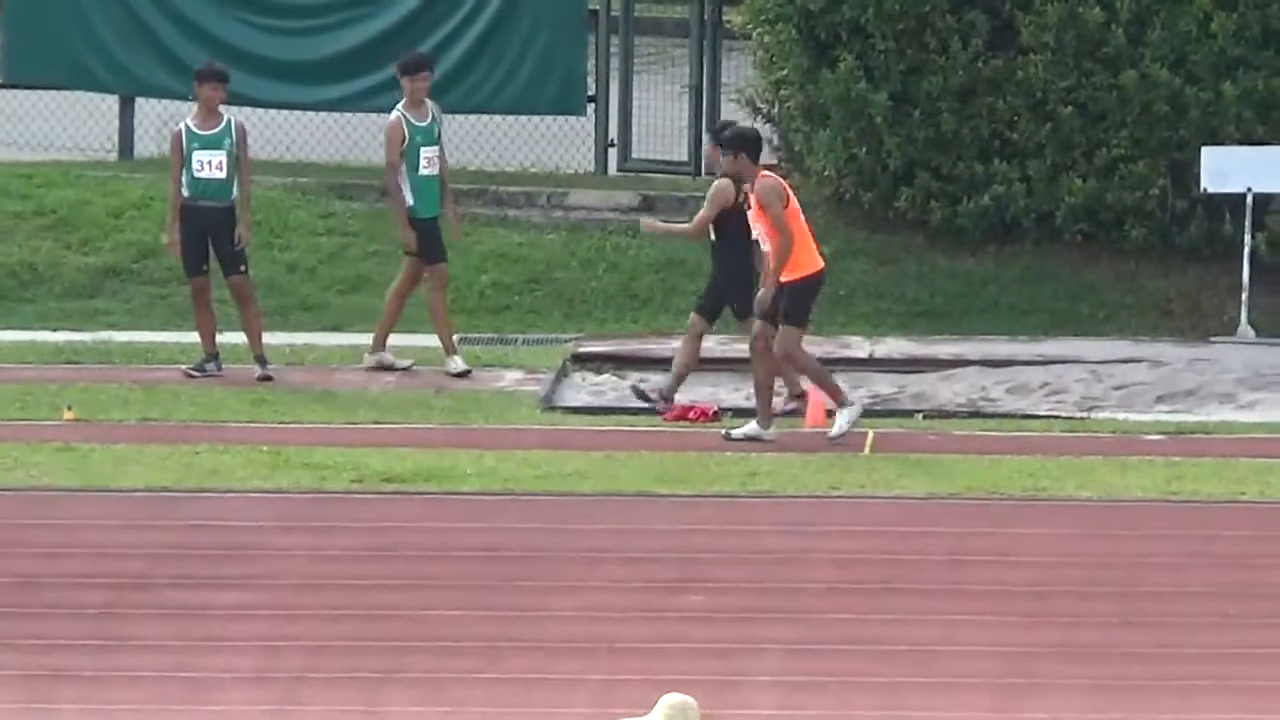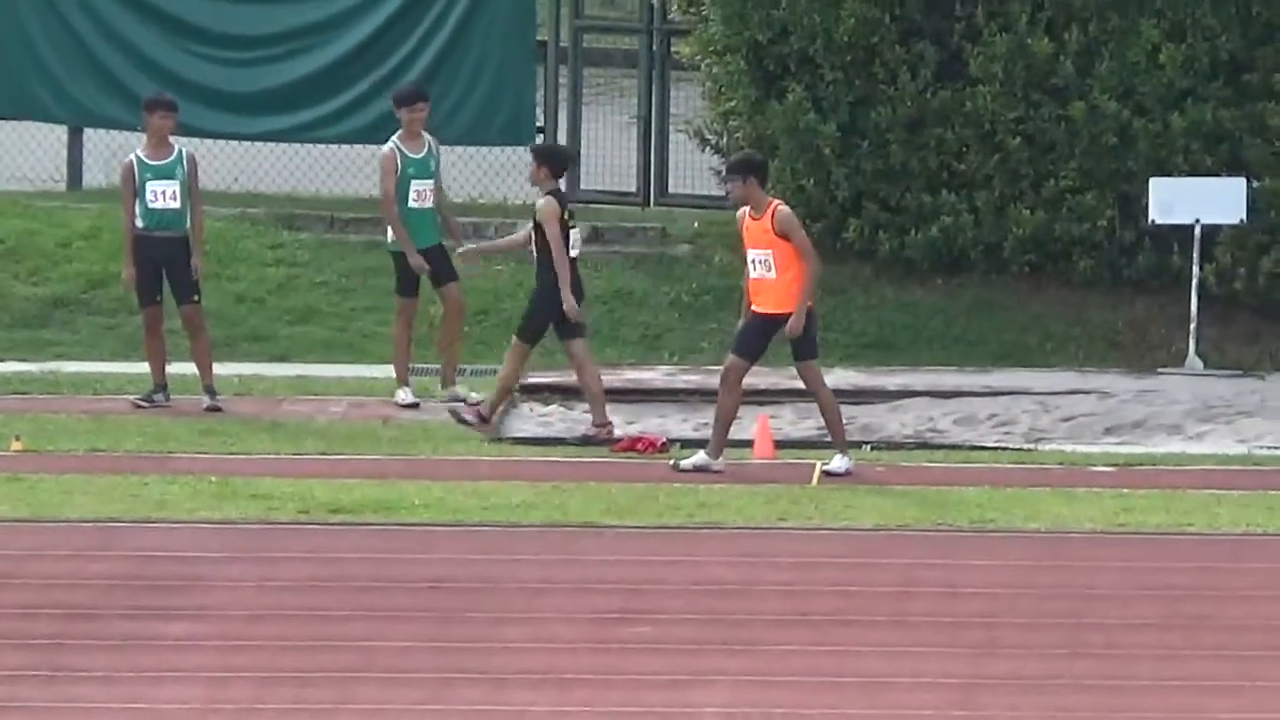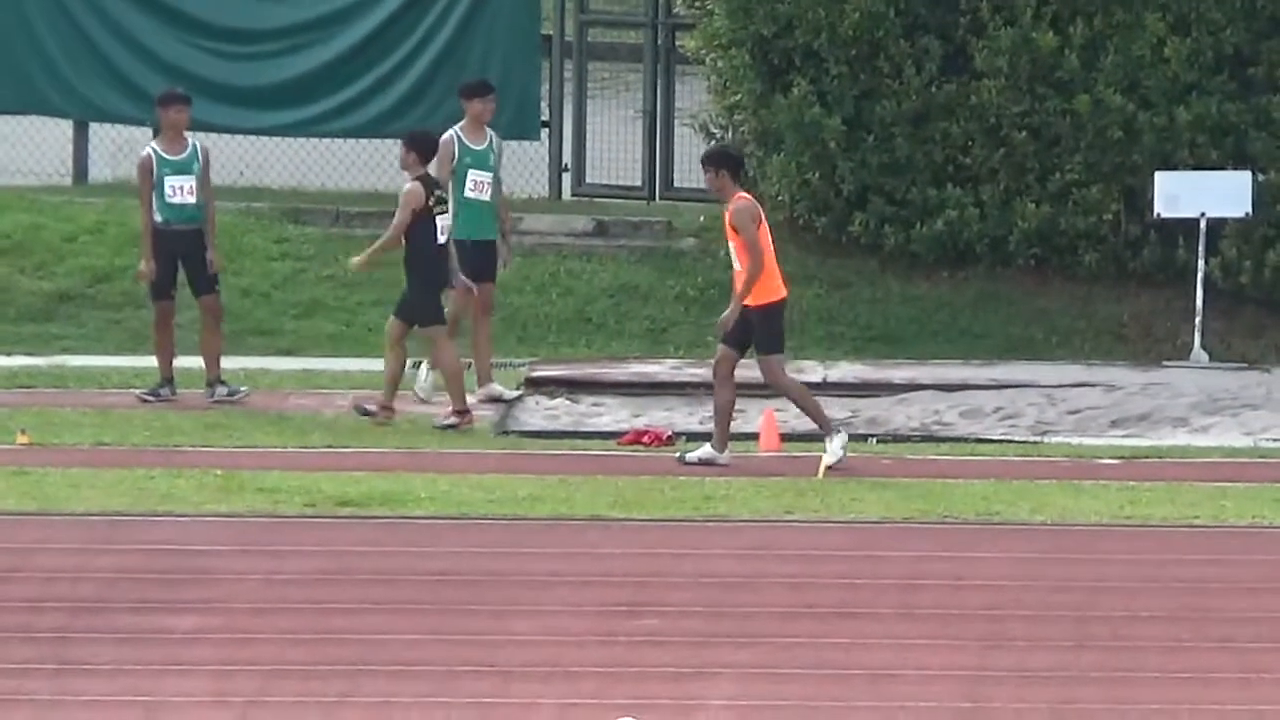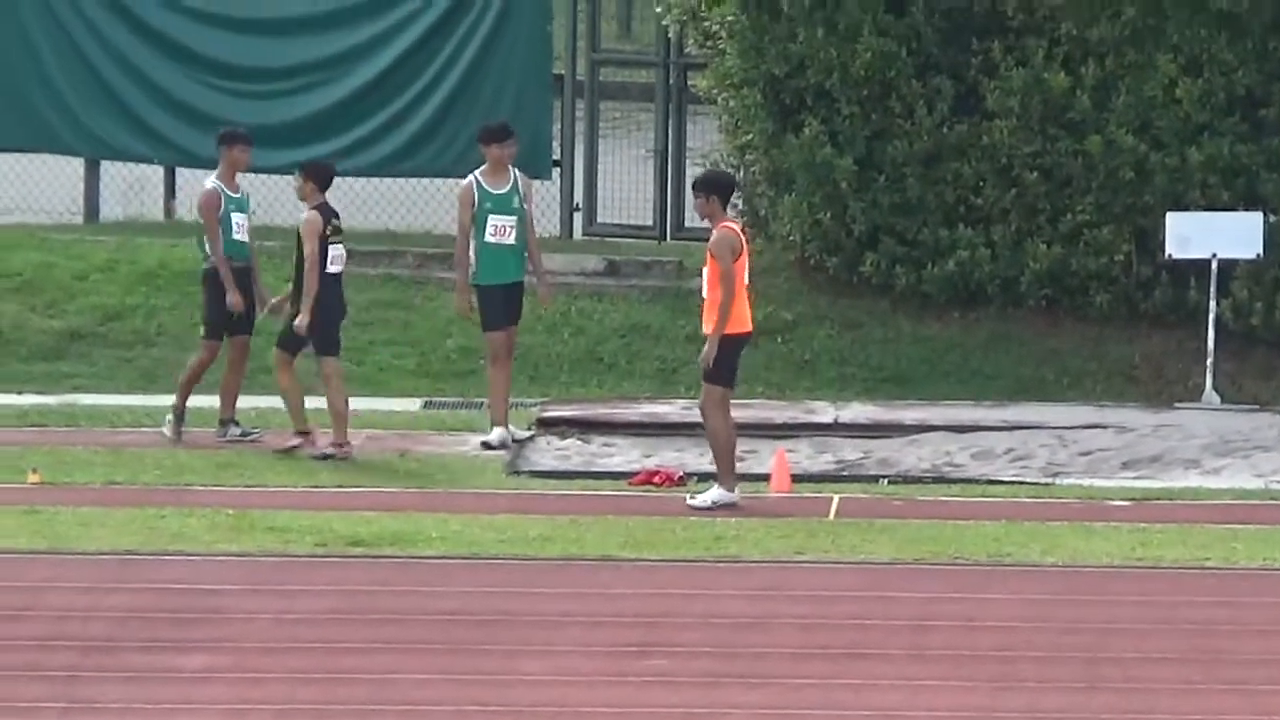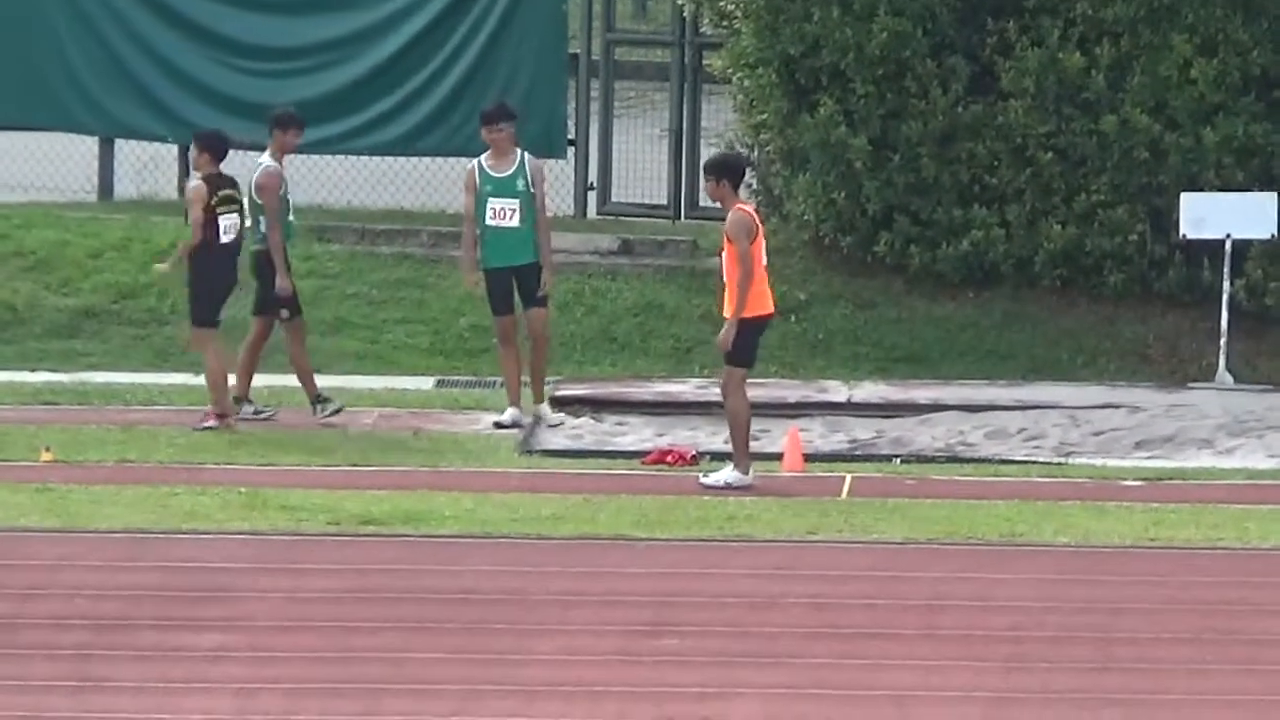
dt=0.5s
person 1, frame 1
left shoulder: (766, 187)
right shoulder: (754, 188)
left elbow: (786, 240)
left wrist: (768, 286)
right wrist: (766, 283)
left hip: (802, 274)
right hip: (789, 276)
left knee: (786, 349)
right knee: (759, 341)
left ankle: (845, 404)
right ankle: (762, 423)
person 1, frame 2
left shoulder: (782, 215)
right shoulder: (742, 217)
left elbow: (812, 263)
left wrist: (800, 313)
right wrist: (744, 314)
left hip: (793, 312)
right hip: (761, 312)
left knee: (814, 382)
right knee: (730, 374)
left ankle: (842, 454)
right ankle: (713, 454)
person 1, frame 3
left shoulder: (741, 207)
right shoulder: (734, 207)
left elbow: (757, 262)
left wrist: (734, 306)
right wrist: (736, 304)
left hip: (766, 301)
right hip: (750, 303)
left knee: (774, 376)
right knee: (722, 366)
left ankle: (833, 433)
right ankle: (718, 447)
person 1, frame 4
left shoulder: (722, 236)
right shoulder: (730, 232)
left elbow: (729, 292)
left wrist: (712, 340)
left hip: (727, 332)
right hip: (729, 331)
left knee: (711, 408)
right knee: (718, 408)
left ankle: (727, 487)
right ankle: (725, 484)
person 1, frame 5
left shoulder: (737, 218)
right shoulder: (744, 214)
left elbow: (746, 274)
left wrist: (731, 324)
right wrist: (732, 320)
left hip: (748, 315)
right hip: (748, 313)
left knee: (732, 387)
right knee: (732, 387)
left ankle: (741, 469)
right ankle: (740, 465)
person 2, frame 1
left shoulder: (435, 111)
right shoulder: (397, 122)
right elbow: (392, 177)
left wrist: (449, 202)
right wrist: (404, 226)
left hip: (431, 208)
right hip: (416, 212)
left knee: (407, 281)
right knee: (439, 279)
left ankle: (377, 350)
right ankle: (451, 354)
person 2, frame 2
left shoulder: (433, 145)
right shoulder: (391, 153)
right elbow: (389, 208)
left wrist: (456, 233)
right wrist: (409, 252)
left hip: (433, 240)
right hip: (406, 244)
left knee: (455, 304)
right knee: (405, 312)
left ankle: (449, 383)
right ankle: (402, 383)
person 2, frame 3
left shoulder: (494, 141)
right shoulder: (451, 141)
right elbow: (440, 191)
left wrist: (506, 237)
left hip: (487, 235)
right hip: (459, 234)
left knee: (485, 306)
right knee: (459, 305)
left ankle: (485, 383)
right ankle: (430, 367)
person 2, frame 4
left shoulder: (522, 182)
right shoulder: (471, 187)
left elbow: (529, 233)
right elbow: (463, 240)
left wrist: (541, 278)
right wrist: (462, 289)
left hip: (514, 277)
right hip: (486, 279)
left knee: (508, 349)
right knee: (495, 350)
left ankle: (501, 421)
right ankle: (499, 426)
person 2, frame 5
left shoulder: (531, 166)
right shoulder: (475, 171)
left elbow: (541, 218)
right elbow: (470, 223)
left wrist: (547, 265)
right wrist: (469, 267)
left hip: (528, 259)
right hip: (494, 263)
left knee: (539, 330)
right knee: (505, 333)
left ankle: (540, 401)
right ankle: (514, 407)
person 3, frame 1
left shoulder: (236, 128)
right shoulder: (181, 132)
left elbow: (244, 178)
right elbow: (175, 183)
left wrist: (244, 221)
right wrist: (170, 227)
left hip: (224, 213)
right hip: (192, 214)
left knee: (242, 286)
right knee: (199, 289)
left ankle: (260, 359)
right ankle: (211, 358)
person 3, frame 2
left shoulder: (186, 158)
right shoulder: (132, 164)
left elbow: (196, 207)
right elbow: (128, 215)
left wrist: (198, 252)
right wrist: (128, 261)
left hip: (178, 244)
right hip: (147, 245)
left knee: (193, 317)
right knee: (152, 319)
left ankle: (209, 389)
right ankle: (160, 388)
person 3, frame 3
left shoulder: (200, 152)
right shoulder: (149, 157)
left elbow: (207, 200)
right elbow: (146, 209)
left wrist: (212, 245)
right wrist: (146, 255)
left hip: (194, 237)
right hip: (164, 238)
left knee: (212, 309)
right knee: (163, 313)
left ankle: (215, 383)
right ankle: (166, 382)
person 3, frame 4
left shoulder: (241, 192)
right shoulder: (211, 192)
right elbow: (215, 245)
left wrist: (257, 284)
right wrist: (230, 289)
left hip: (241, 277)
right hip: (219, 276)
left knee: (240, 350)
right knee: (209, 350)
left ankle: (226, 422)
right ankle: (177, 409)
person 3, frame 5
left shoulder: (269, 170)
right shoulder: (270, 173)
right elbow: (272, 227)
left wrist: (281, 269)
right wrist: (282, 272)
left hip: (268, 258)
right hip: (269, 259)
left knee: (259, 331)
right knee: (295, 329)
left ankle: (241, 400)
right ankle: (317, 400)
person 4, frame 1
left shoulder: (723, 186)
right shoulder: (736, 182)
left elbow: (694, 229)
right elbow: (746, 227)
left wrist: (657, 227)
right wrist: (761, 267)
left hip: (733, 272)
right hip: (730, 270)
left knee: (751, 333)
right knee: (694, 329)
left ankle: (796, 393)
right ankle: (667, 393)
person 4, frame 2
left shoulder: (546, 204)
right shoulder: (558, 201)
left elbow: (558, 252)
right elbow: (522, 239)
left wrist: (566, 295)
right wrist: (478, 248)
left hip: (550, 292)
right hip: (565, 291)
left knee: (516, 354)
right knee: (579, 355)
left ankle: (484, 414)
right ankle: (600, 422)
person 4, frame 3
left shoulder: (413, 189)
right shoulder: (432, 186)
left elbow: (393, 236)
right elbow: (441, 235)
left wrist: (363, 259)
right wrist: (455, 273)
left hip: (424, 277)
right hip: (431, 273)
left knee: (439, 341)
right knee: (393, 334)
left ankle: (460, 409)
right ankle: (384, 405)
person 4, frame 4
left shoulder: (311, 218)
right shoulder: (332, 216)
left elbow: (310, 267)
left wrist: (304, 312)
right wrist: (286, 297)
left hip: (315, 307)
right hip: (332, 306)
left knee: (282, 364)
right knee: (330, 371)
left ankle: (302, 430)
right ankle: (340, 441)
person 4, frame 5
left shoulder: (197, 187)
right shoulder: (233, 185)
left elbow: (195, 236)
left wrist: (170, 264)
left hip: (206, 274)
right hip: (224, 273)
left knee: (204, 339)
right knee: (203, 339)
left ankle: (219, 413)
right ankle: (221, 406)
